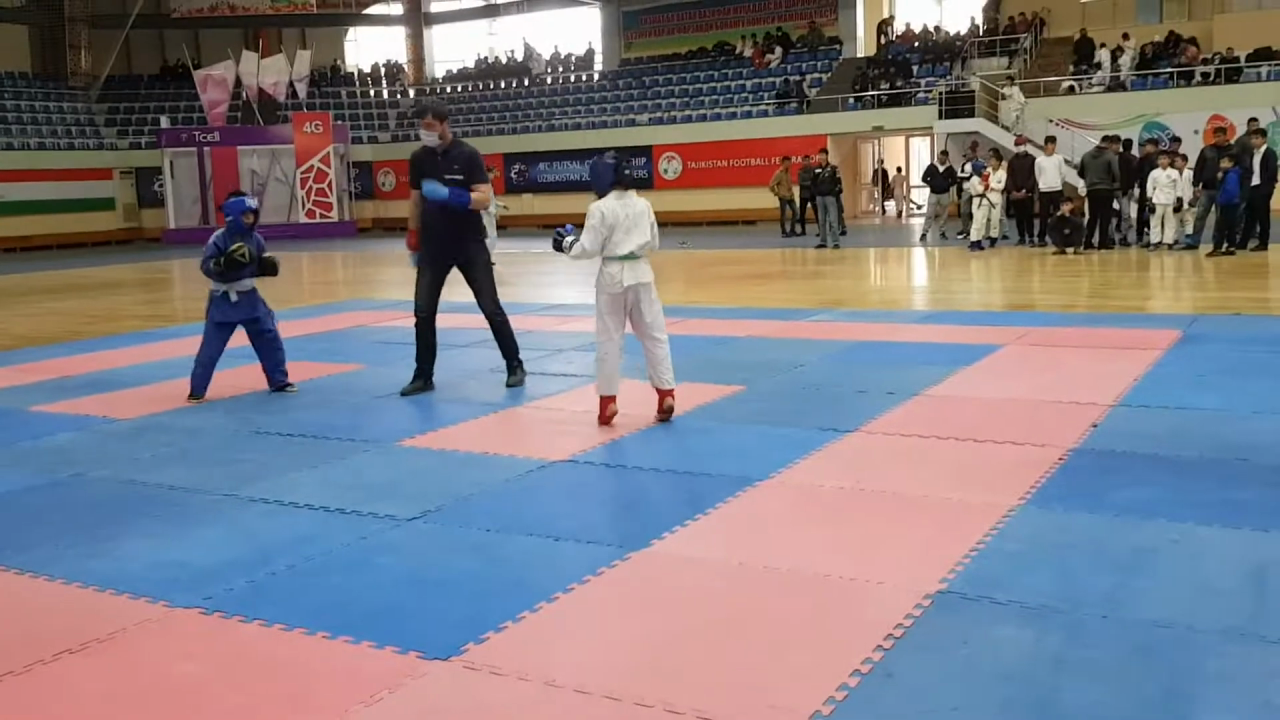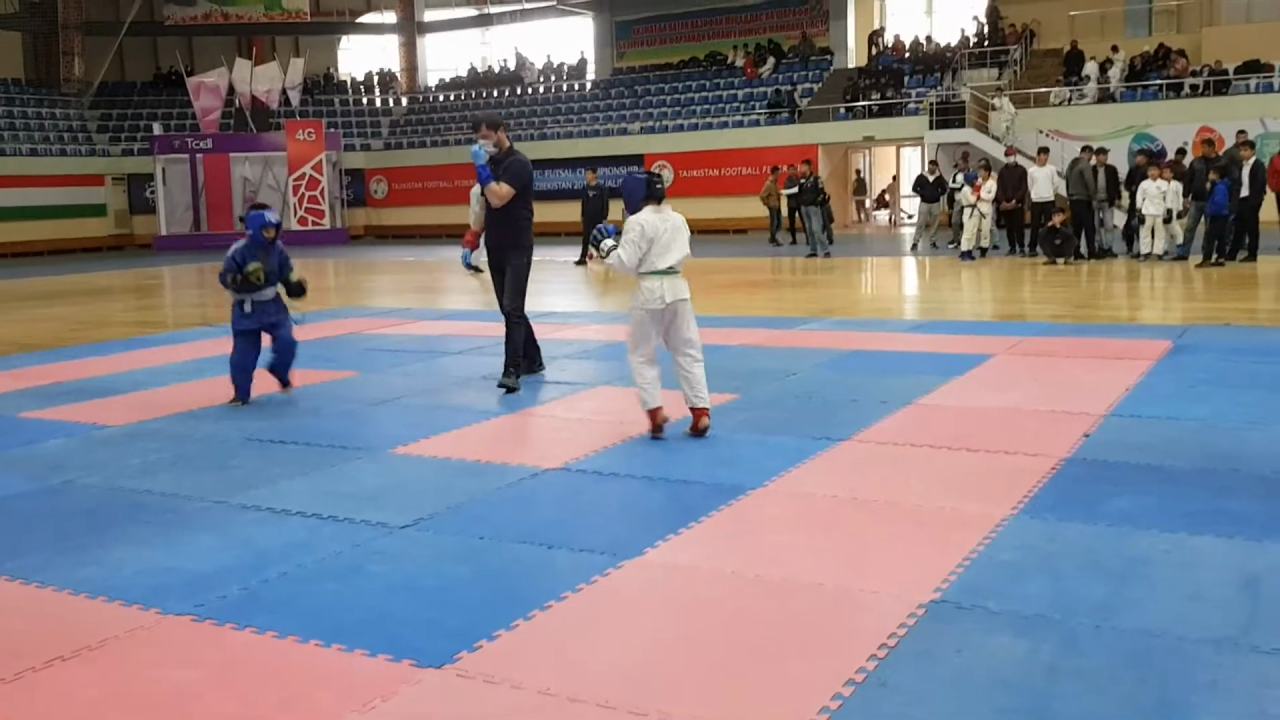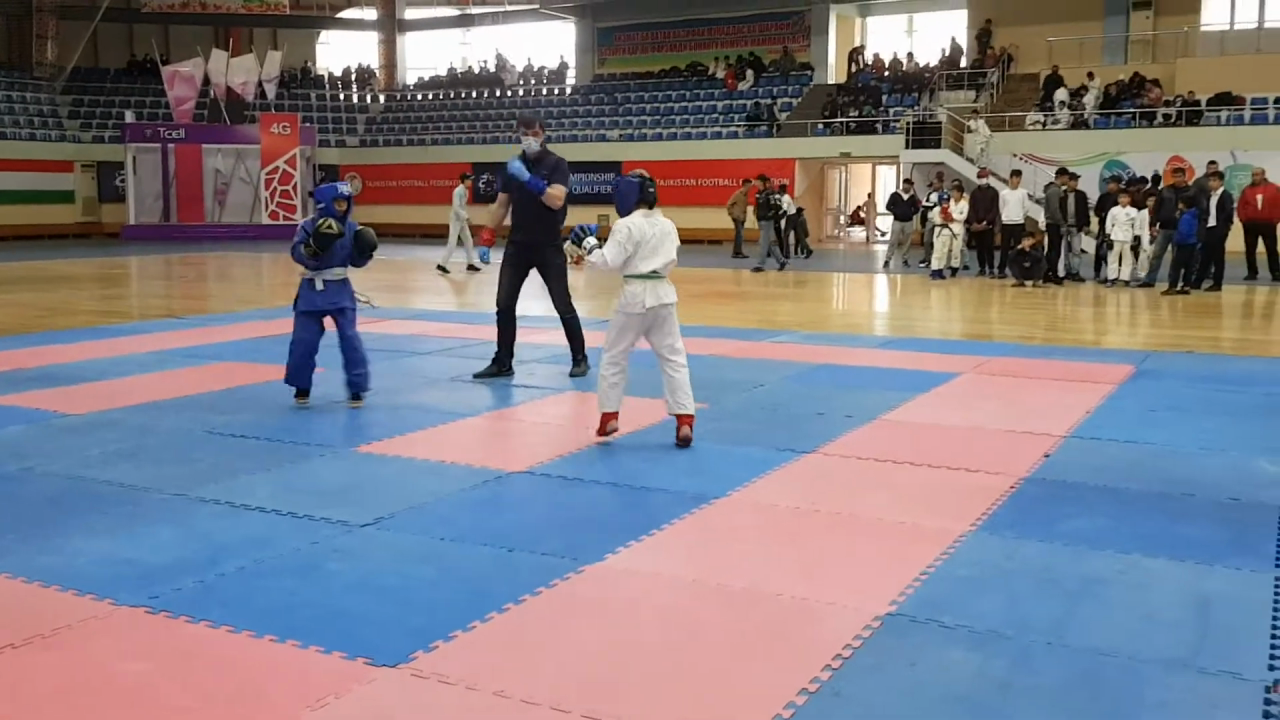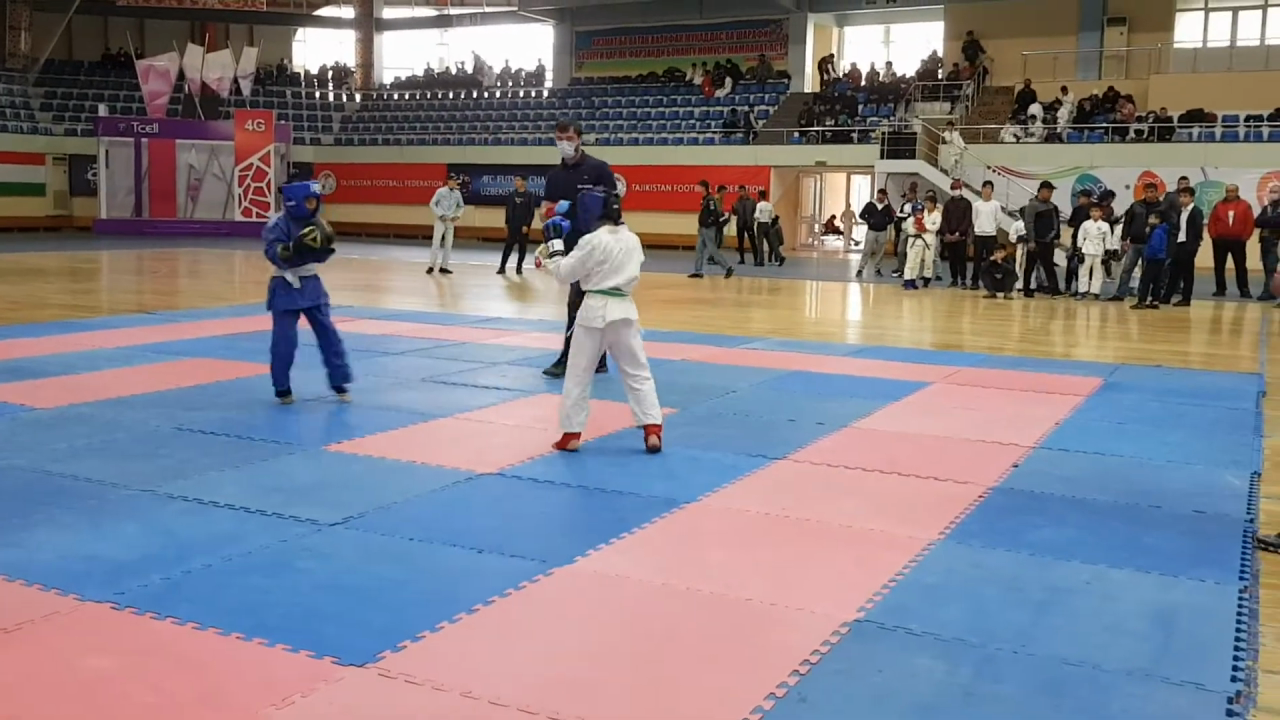
dt=0.7s
person 1, frame 1
left shoulder: (467, 156)
right shoulder: (419, 158)
left elbow: (484, 199)
right elbow: (416, 201)
left wrist: (447, 195)
right wrist: (413, 242)
left hip: (469, 243)
right hip: (433, 246)
left knee: (490, 308)
right knee: (423, 313)
left ankle: (514, 365)
right ankle: (423, 376)
person 1, frame 2
left shoulder: (518, 163)
right shoulder: (490, 164)
left elbow: (498, 199)
left wrist: (481, 168)
left hip: (517, 248)
right hip: (496, 247)
left knee: (513, 309)
right knee: (509, 309)
left ankle: (511, 372)
right ankle: (532, 360)
person 1, frame 3
left shoulder: (556, 164)
right shoulder: (511, 167)
left elbow: (557, 200)
right elbow: (502, 204)
left wrist: (527, 178)
right wrist: (487, 239)
left hip: (549, 245)
right hip: (518, 245)
left knee: (562, 304)
right knee: (504, 304)
left ankle: (579, 358)
right ankle: (502, 363)
person 1, frame 4
left shoulder: (598, 168)
right shoulder: (554, 175)
right elbow: (544, 212)
right wrist: (555, 211)
right hip: (571, 246)
left knee: (576, 303)
right knee: (580, 304)
left ankle: (565, 361)
right ankle: (597, 360)
person 2, frame 1
left shoulder: (599, 210)
right shoulder: (644, 206)
left elbow: (589, 249)
right elbow: (653, 244)
left wrist: (567, 244)
left hip: (613, 277)
right hip: (641, 274)
left knee: (609, 342)
right knee: (654, 336)
left ankle: (608, 401)
right ankle: (666, 394)
person 2, frame 2
left shoulder: (637, 222)
right shoulder: (679, 220)
left elbow: (626, 262)
left wrist: (606, 246)
left hip: (650, 292)
right hip: (678, 290)
left knee: (641, 356)
right knee: (689, 353)
left ankle: (656, 410)
right ankle: (701, 413)
person 2, frame 3
left shoulder: (626, 226)
right shoulder: (668, 226)
left elbow: (609, 261)
left wrist: (587, 243)
left hip: (634, 296)
right hip: (663, 294)
left knee: (614, 357)
right knee: (673, 358)
left ankle: (609, 417)
right ankle: (684, 421)
person 2, frame 4
left shoulder: (591, 241)
right shoulder: (632, 240)
left elbow: (564, 273)
left wrist: (555, 246)
left hip: (595, 312)
right hip: (624, 310)
left knee: (578, 374)
right knee: (638, 373)
left ankle: (571, 434)
right ankle: (652, 430)
person 3, frame 1
left shoulder: (256, 238)
right shoulder: (219, 239)
left elbow: (261, 266)
right elbow: (207, 267)
left wrist: (268, 266)
right wrist: (226, 263)
left hip: (249, 297)
right hip: (223, 300)
left knee: (270, 338)
right knee: (211, 346)
left ankle: (279, 381)
right ankle: (197, 390)
person 3, frame 2
left shoulder: (278, 249)
right shoulder: (239, 251)
left elbow: (286, 271)
right elbow: (225, 277)
left wrist: (294, 283)
right wrist: (242, 281)
left hip: (272, 305)
right hip: (247, 308)
left knee: (286, 342)
right knee: (244, 354)
left ankle: (280, 372)
right ankle: (241, 394)
person 3, frame 3
left shoulder: (350, 227)
right shoulder: (309, 225)
left elbow: (357, 260)
right elbow: (299, 255)
left wrist: (365, 250)
right wrist: (316, 243)
left hip: (340, 288)
right hip: (313, 289)
left knee: (350, 339)
right knee: (304, 340)
left ankle: (357, 389)
right ankle: (302, 387)
person 3, frame 4
left shoulder: (313, 223)
right shoulder: (278, 224)
left elbow: (319, 256)
right elbow: (274, 253)
left wrist: (325, 243)
right wrist: (297, 246)
left hip: (310, 285)
right hip: (286, 288)
left knee: (328, 334)
right knee: (285, 338)
left ankle: (339, 382)
right ankle: (282, 387)
